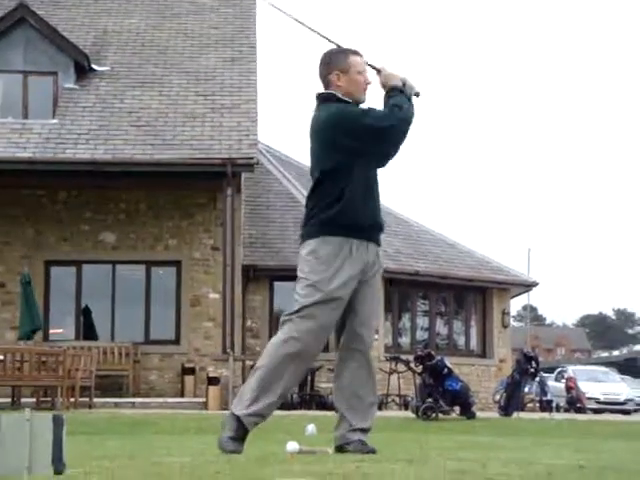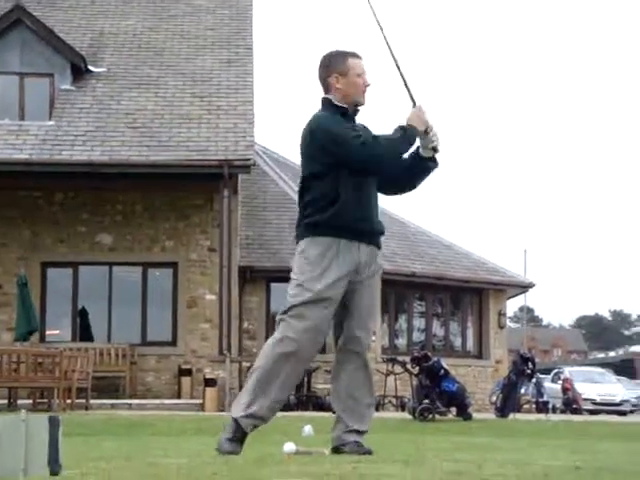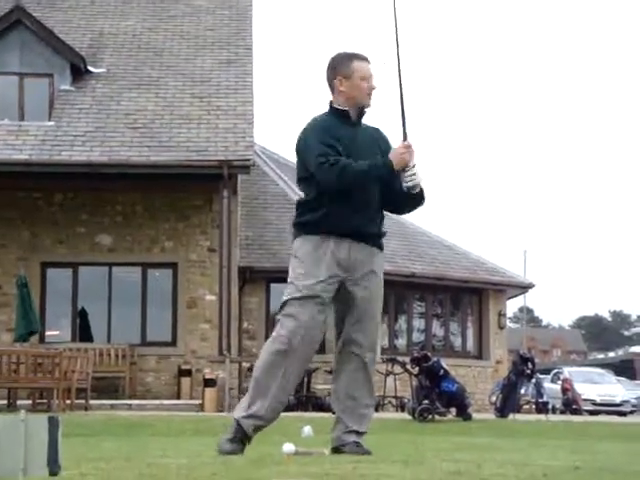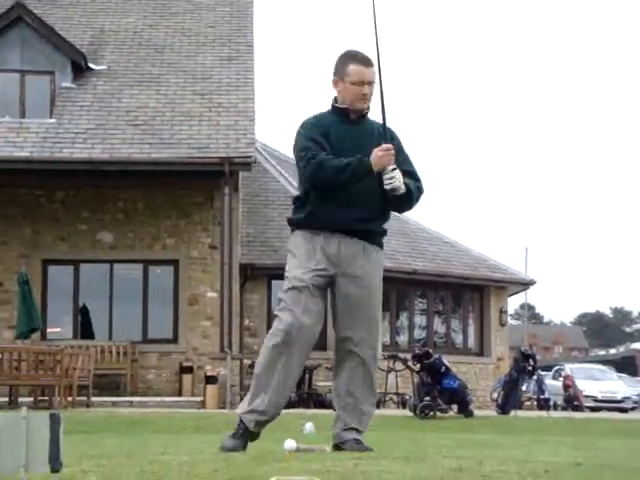
dt=0.2s
person 1, frame 1
left shoulder: (351, 121)
right shoulder: (333, 117)
left elbow: (381, 152)
right elbow: (387, 125)
left wrist: (398, 95)
right wrist: (398, 91)
left hip: (366, 246)
right hip: (331, 244)
left knee: (359, 343)
right knee: (299, 335)
left ankle: (352, 431)
right ankle: (242, 418)
person 1, frame 2
left shoulder: (360, 133)
right shoulder: (322, 127)
left elbow: (395, 180)
right elbow: (375, 157)
left wrist: (426, 152)
right wrist: (409, 130)
left hip: (366, 249)
right hip: (324, 245)
left knee: (357, 345)
right knee: (295, 336)
left ankle: (349, 432)
right ankle: (241, 422)
person 1, frame 3
left shoulder: (377, 138)
right shoulder: (317, 130)
left elbow: (402, 202)
right elbow: (330, 178)
left wrist: (411, 183)
right wrist: (384, 166)
left hip: (367, 251)
right hip: (319, 245)
left knee: (360, 346)
right knee: (292, 336)
left ankle: (349, 432)
right ankle: (246, 423)
person 1, frame 4
left shoulder: (385, 137)
right shoulder: (314, 127)
left elbow: (411, 191)
right elbow: (314, 170)
left wrist: (399, 183)
right wrist: (364, 165)
left hip: (364, 247)
right hip: (313, 241)
left knee: (359, 342)
right knee: (291, 330)
left ankle: (349, 429)
right ankle: (251, 419)
